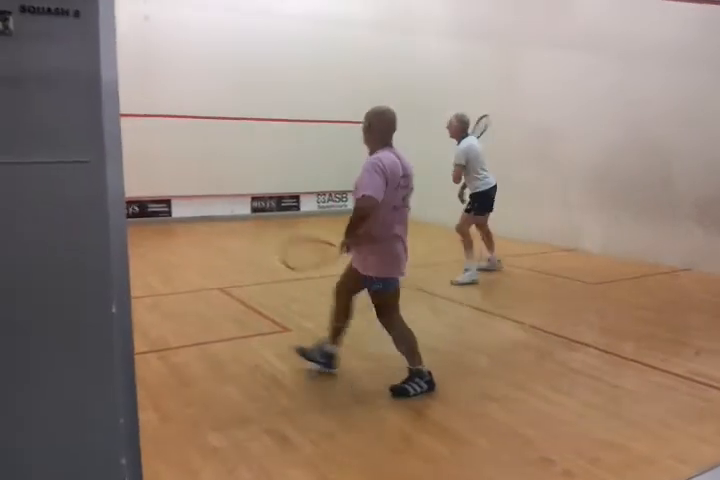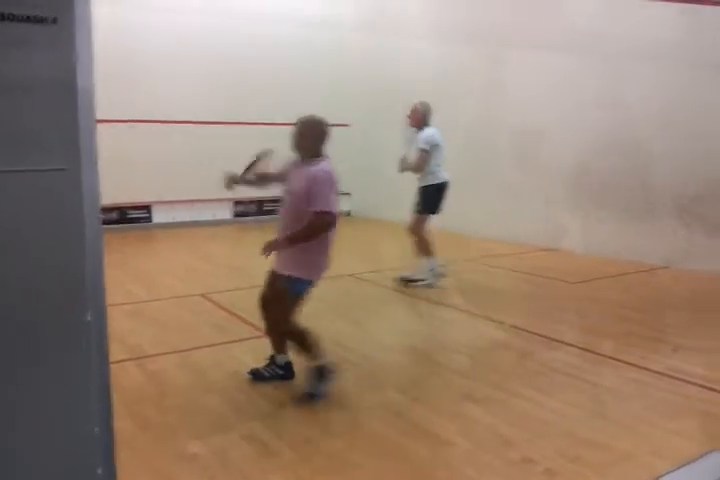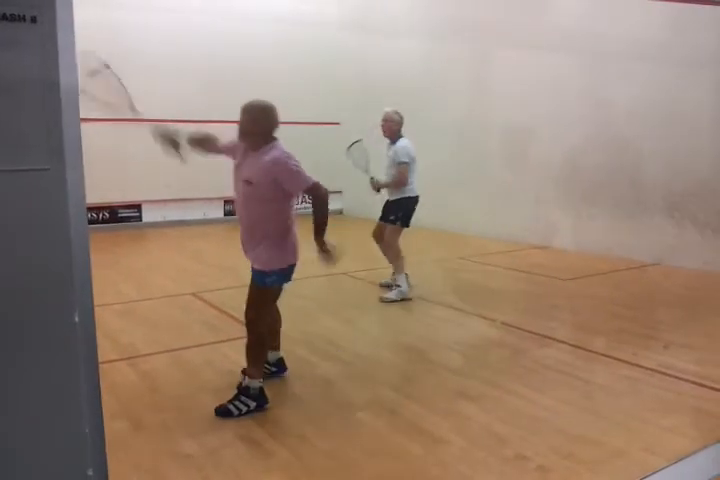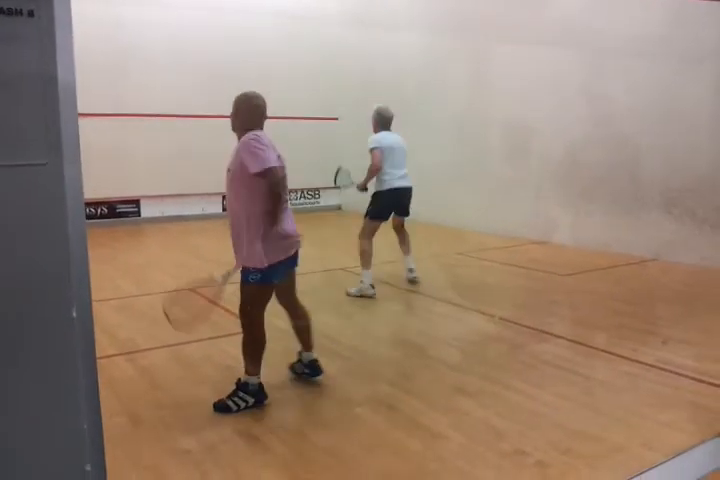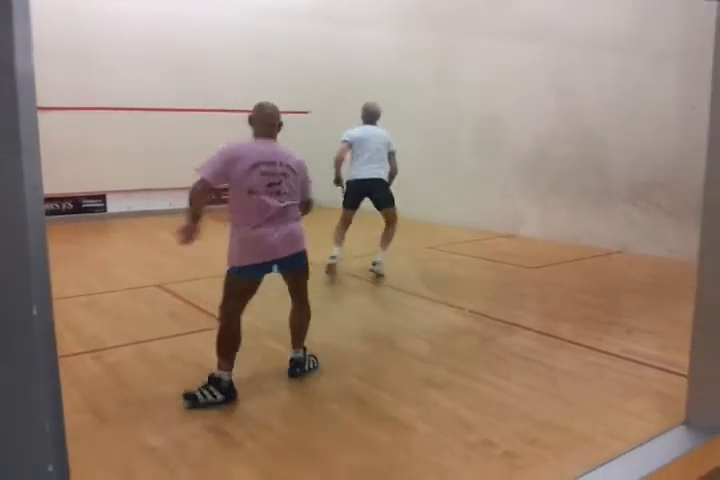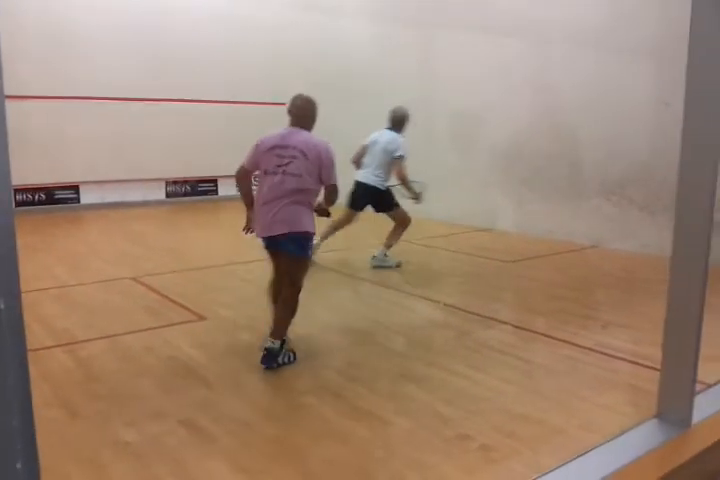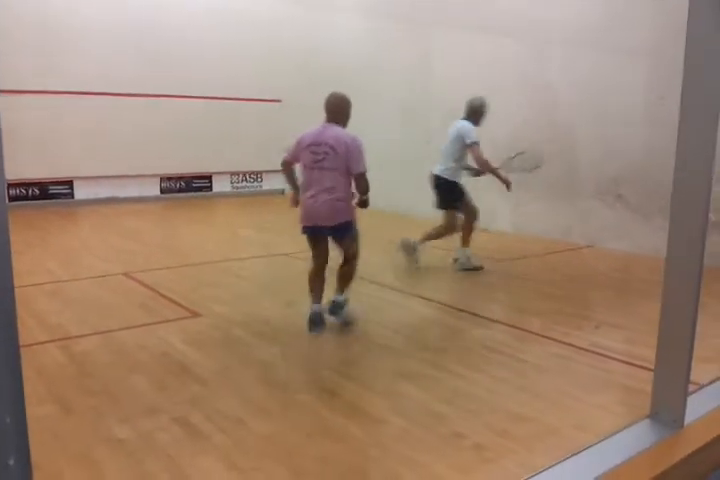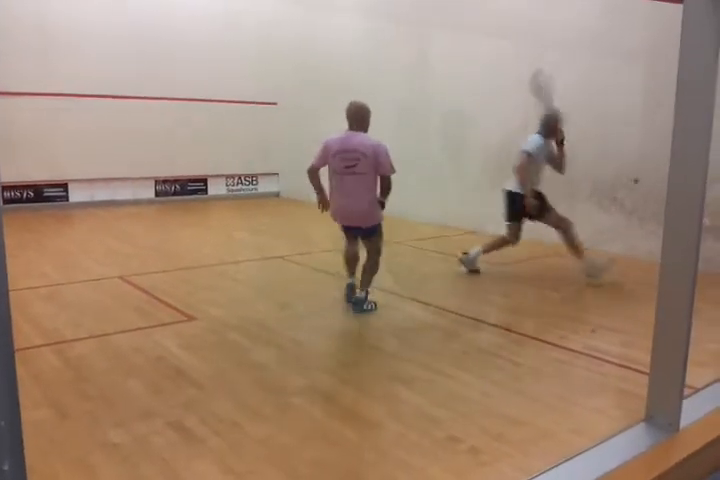
dt=0.3s
person 1, frame 1
left shoulder: (376, 164)
right shoulder: (401, 163)
left elbow: (366, 207)
left wrist: (349, 234)
left hip: (381, 255)
right hip: (375, 250)
left knee: (388, 315)
right knee: (343, 293)
left ankle: (421, 374)
right ankle: (327, 352)
person 1, frame 2
left shoulder: (321, 175)
right shoulder: (300, 166)
left elbow: (326, 219)
right elbow: (273, 177)
left wrist: (287, 241)
right wrist: (242, 180)
left hip: (303, 260)
right hip: (289, 256)
left knee: (281, 320)
right knee: (268, 303)
left ankle: (320, 366)
right ankle: (281, 363)
person 1, frame 3
left shoulder: (280, 161)
right shoulder: (246, 149)
left elbow: (319, 194)
right elbow: (218, 145)
left wrist: (319, 240)
right wrist: (199, 141)
left hip: (273, 254)
right hip: (263, 250)
left knee: (255, 316)
right knee: (265, 305)
left ankle: (253, 391)
right ankle: (273, 360)
person 1, frame 4
left shoulder: (252, 142)
right shoulder: (254, 144)
left elbow: (276, 178)
left wrist: (272, 225)
left hip: (264, 247)
right hip: (281, 243)
left knee: (250, 314)
right knee: (291, 302)
left ankle: (252, 387)
right ankle: (308, 361)
person 1, frame 5
left shoulder: (233, 154)
right shoulder: (294, 161)
left elbow: (200, 189)
right elbow: (304, 205)
left wrist: (192, 222)
left hip: (250, 246)
right hip: (292, 242)
left knee: (229, 314)
right knee: (300, 301)
left ankle: (222, 382)
right ankle: (299, 358)
person 1, frame 6
left shoulder: (266, 142)
right shoulder: (320, 148)
left elbow: (242, 175)
right elbow: (332, 192)
left wrist: (251, 210)
right wrist: (323, 205)
left hip: (266, 221)
right hip: (298, 223)
left knee: (280, 276)
right knee: (293, 287)
left ankle: (275, 333)
right ankle: (274, 347)
person 1, frame 7
left shoulder: (306, 137)
right shoulder: (349, 140)
left elbow: (286, 165)
right elbow: (360, 179)
left wrist: (296, 190)
right wrist: (364, 198)
left hip: (310, 212)
right hip: (338, 211)
left knee: (319, 262)
right knee: (350, 256)
left ankle: (315, 311)
right ankle: (339, 300)
person 1, frame 8
left shoulder: (331, 144)
right shoulder: (376, 147)
left elbow: (312, 171)
right elbow: (385, 181)
left wrist: (321, 195)
right wrist: (382, 199)
left hip: (340, 210)
right hip: (367, 211)
left knee: (351, 244)
right knee: (373, 253)
left ankle: (351, 284)
right ankle: (361, 298)
person 2, frame 1
left shoulder: (462, 148)
right shoulder: (471, 141)
left elbow: (456, 179)
left wrist: (456, 173)
right wrist: (463, 187)
left hip: (482, 191)
right hip: (486, 187)
left knee: (462, 227)
right knee: (481, 224)
left ankle: (470, 271)
right ankle: (493, 260)
person 2, frame 2
left shoulder: (426, 135)
right shoulder: (430, 133)
left elbow: (418, 166)
left wrist: (405, 165)
left hip: (433, 185)
right hip: (433, 184)
left knee: (415, 227)
right knee: (417, 227)
left ankle: (433, 269)
right ankle: (422, 270)
person 2, frame 3
left shoulder: (400, 147)
right shoulder: (396, 146)
left elbow: (402, 181)
left wrist: (380, 185)
left hip: (404, 198)
right hip: (397, 198)
left knee: (390, 238)
right knee: (378, 234)
left ankle: (402, 287)
right ankle: (399, 275)
person 2, frame 4
left shoulder: (376, 139)
right shoulder: (399, 140)
left elbow: (376, 165)
left wrist: (364, 183)
left hip: (386, 191)
right hip: (405, 189)
left knee: (365, 235)
right knee: (399, 227)
left ankle: (366, 284)
right ankle: (410, 269)
person 2, frame 5
left shoulder: (351, 133)
right shoulder: (385, 136)
left elbow: (339, 157)
right elbow: (394, 169)
left wrist: (337, 177)
right wrist: (387, 185)
left hip: (355, 182)
right hip: (378, 182)
left knee: (344, 222)
right knee: (391, 221)
left ankle: (334, 256)
right ankle: (379, 261)
person 2, frame 6
left shoulder: (375, 136)
right shoulder: (398, 141)
left elbow: (356, 159)
right elbow: (400, 174)
right wrist: (412, 192)
left hip: (360, 183)
right hip: (377, 188)
left knee: (345, 220)
right knee: (404, 221)
left ankle: (315, 245)
right ankle: (381, 256)
person 2, frame 7
left shoulder: (460, 126)
right shoulder: (468, 129)
right elbow: (480, 159)
left wrist: (471, 169)
right wrist: (501, 177)
left hip: (445, 178)
right hip: (445, 180)
left knee: (472, 213)
right knee: (451, 226)
left ankle: (464, 258)
right ankle: (414, 244)
person 2, frame 8
left shoulder: (546, 144)
right shoulder: (536, 142)
left elbow: (561, 168)
right elbow: (520, 167)
left wrist: (560, 144)
right wrist: (528, 196)
left hip: (521, 194)
right hip: (521, 194)
left knee: (512, 237)
right knee: (564, 225)
left ankle: (471, 256)
right ankle: (588, 266)
